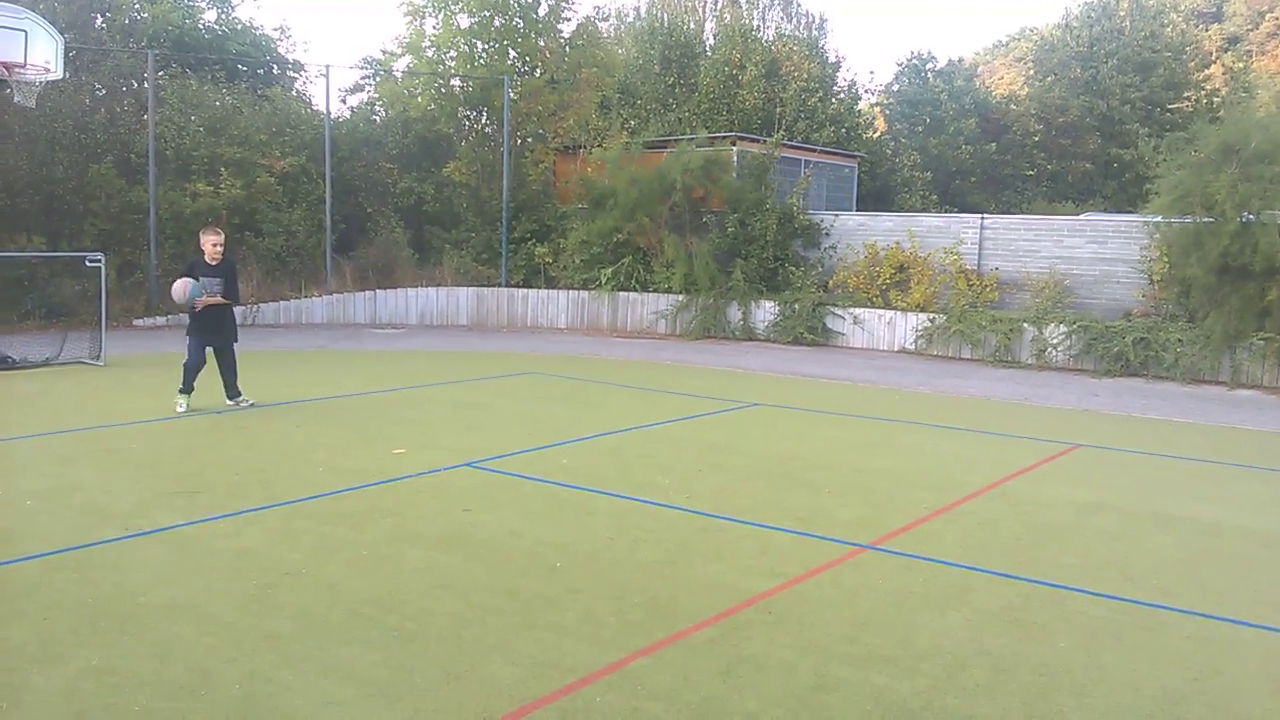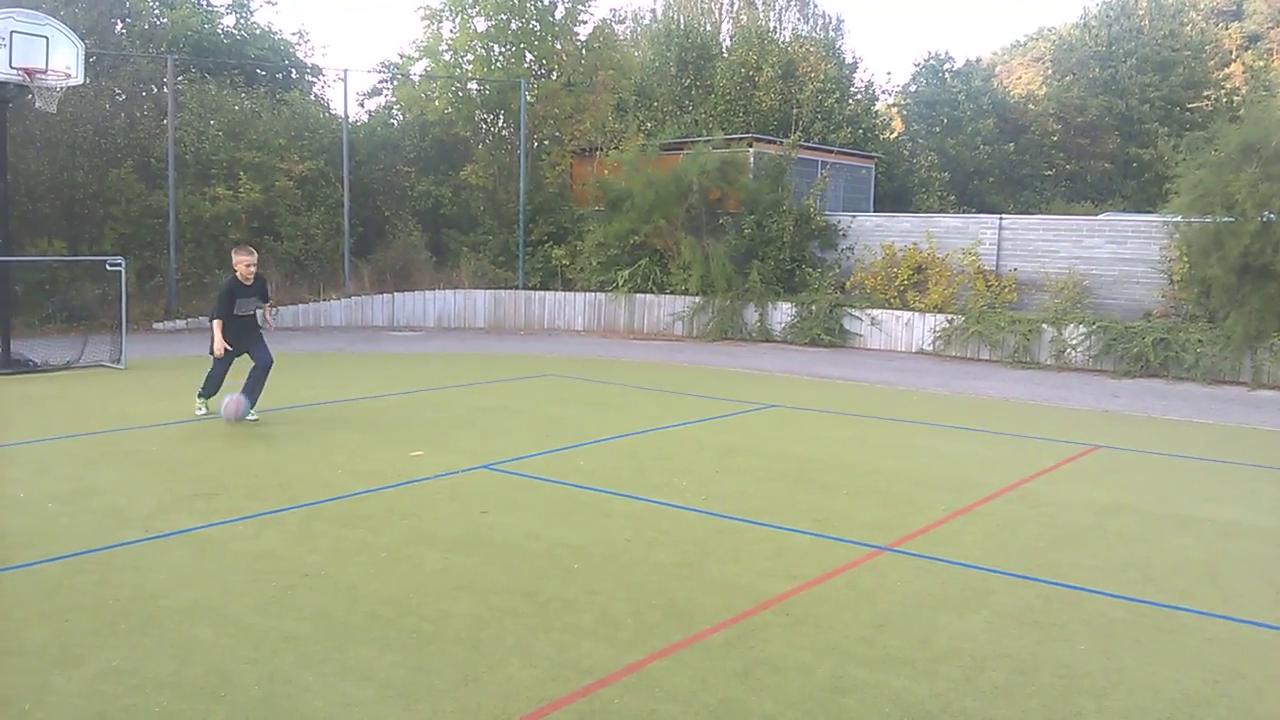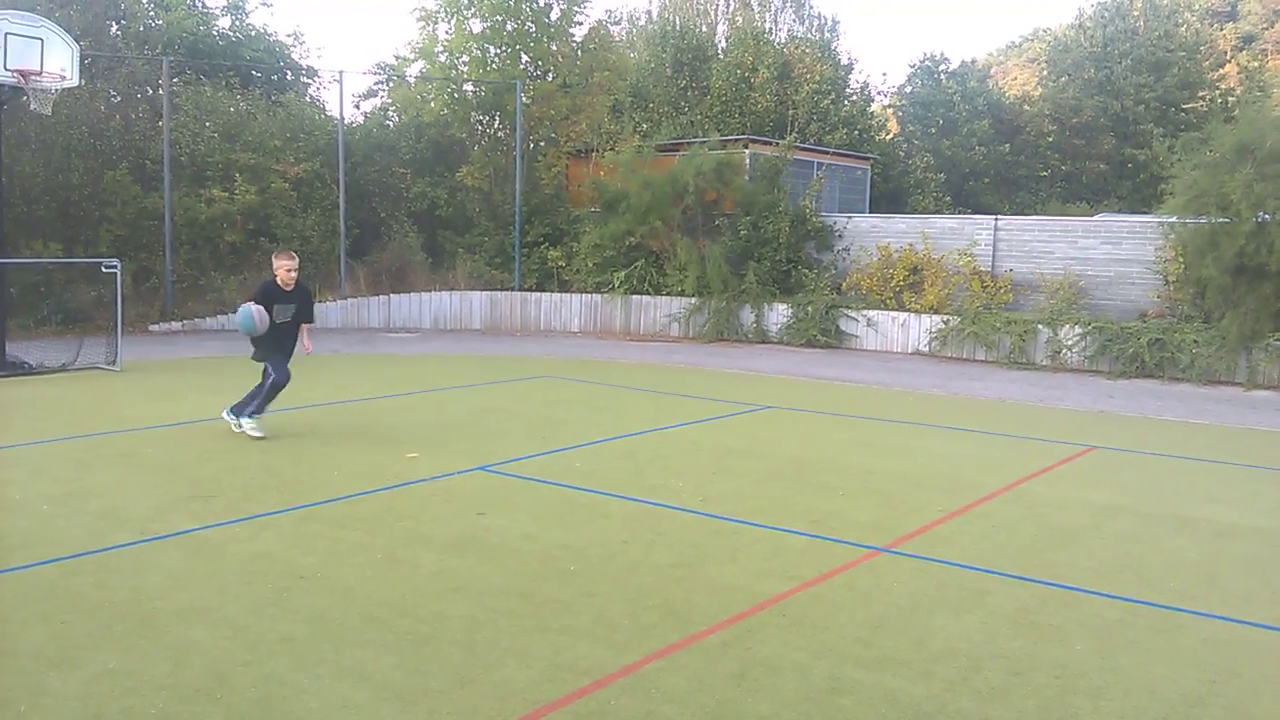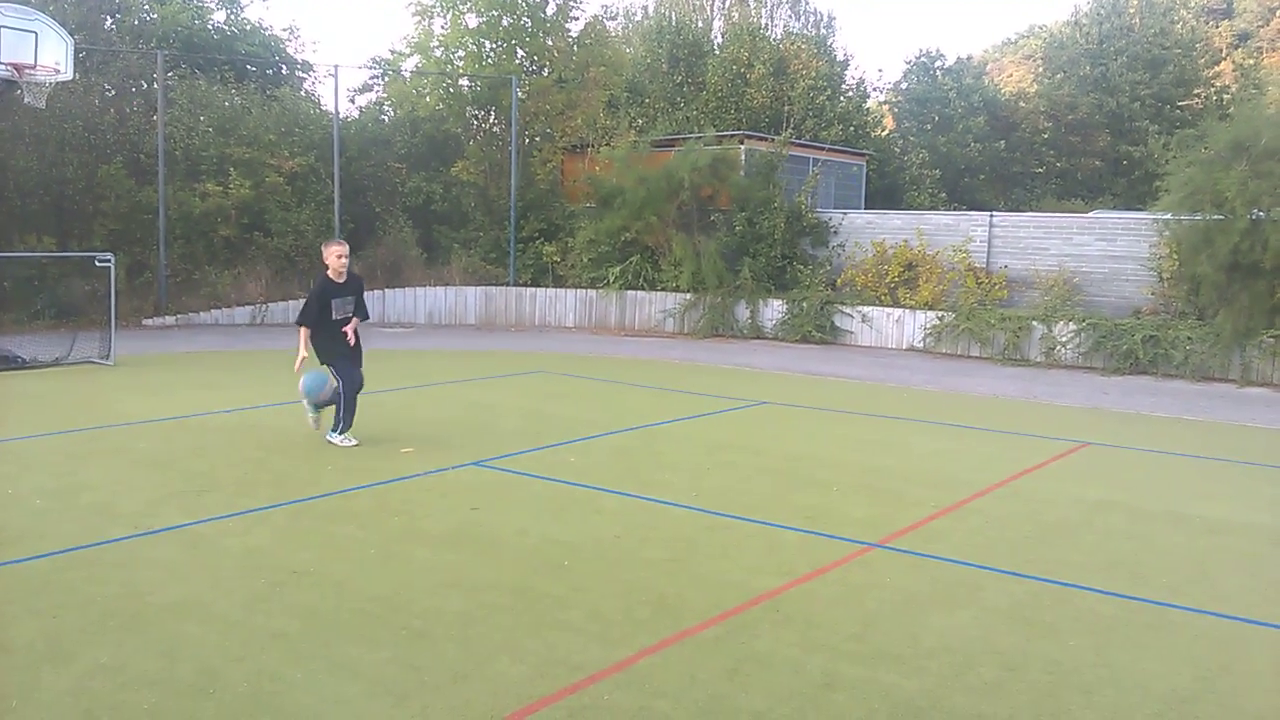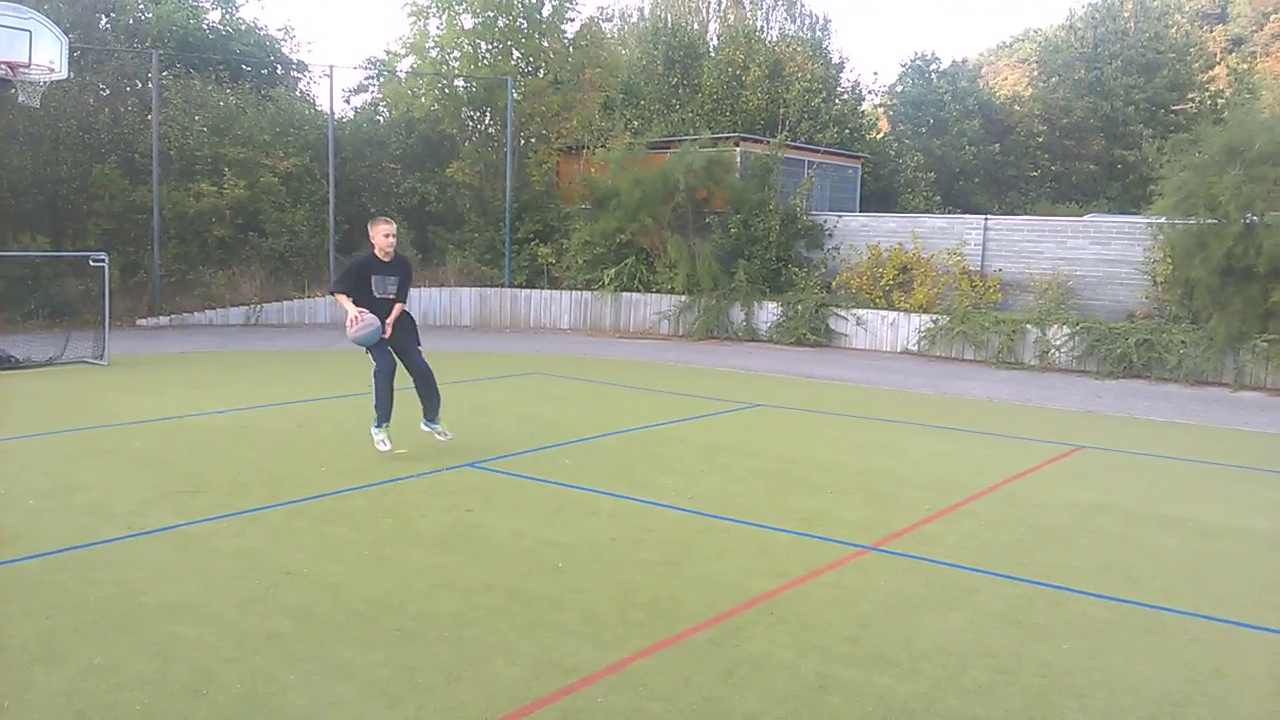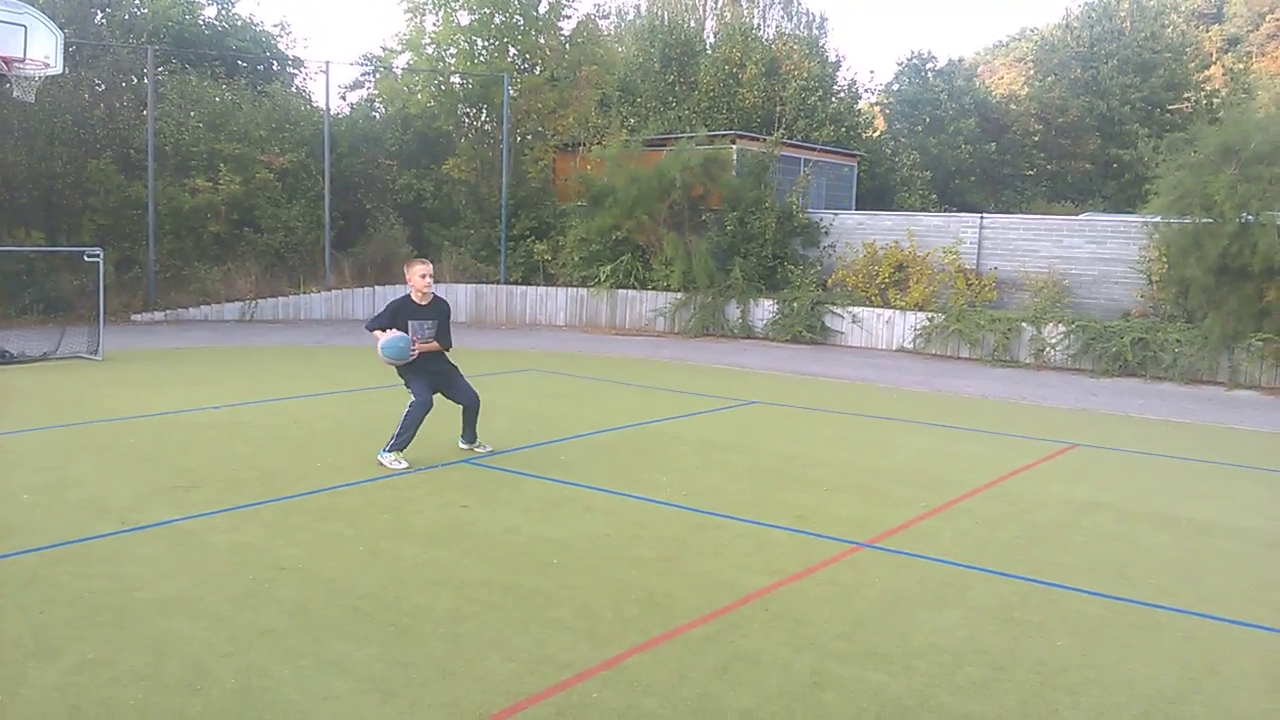
dt=0.3s
person 1, frame 1
left shoulder: (228, 266)
right shoulder: (194, 266)
left elbow: (231, 298)
left wrist: (209, 301)
left hip: (223, 322)
right hip: (199, 323)
left knee: (227, 360)
right knee: (195, 360)
left ankle: (233, 395)
right ankle: (184, 393)
person 1, frame 2
left shoulder: (260, 281)
right shoulder: (229, 287)
right elbow: (217, 315)
left wrist: (267, 313)
right wrist: (218, 339)
left hip: (251, 331)
right hip: (231, 332)
left knee: (265, 362)
right knee: (220, 370)
left ankle: (246, 406)
right ankle: (202, 397)
person 1, frame 3
left shoulder: (303, 292)
right shoulder: (266, 289)
left elbow: (305, 319)
left wrist: (304, 337)
left hip: (286, 342)
right hip: (267, 341)
left knee: (272, 379)
right knee: (281, 375)
left ankle: (235, 412)
right ankle: (250, 414)
person 1, frame 4
left shoulder: (356, 282)
right shoulder: (321, 287)
left elbow: (359, 313)
right elbow: (306, 321)
left wrist: (352, 327)
right wrist: (302, 349)
left hip: (345, 336)
right hip: (327, 341)
left knee: (355, 382)
right knee: (351, 381)
left ankle: (316, 404)
right ankle: (337, 432)
person 1, frame 5
left shoulder: (403, 264)
right shoulder: (361, 264)
left elbow: (401, 299)
right elbow: (338, 290)
left wrist: (391, 320)
right wrist: (351, 308)
left hip: (397, 323)
left knee: (420, 368)
right knee: (385, 366)
left ankle: (431, 419)
right ankle: (380, 425)
person 1, frame 6
left shoulder: (441, 306)
right shoulder: (399, 307)
left elbow: (441, 343)
right elbow: (373, 326)
left wrist: (421, 348)
right wrist: (383, 335)
left hip: (436, 363)
right hip: (411, 366)
left knee: (470, 398)
right knee: (422, 401)
left ankle: (469, 439)
right ankle: (390, 452)
